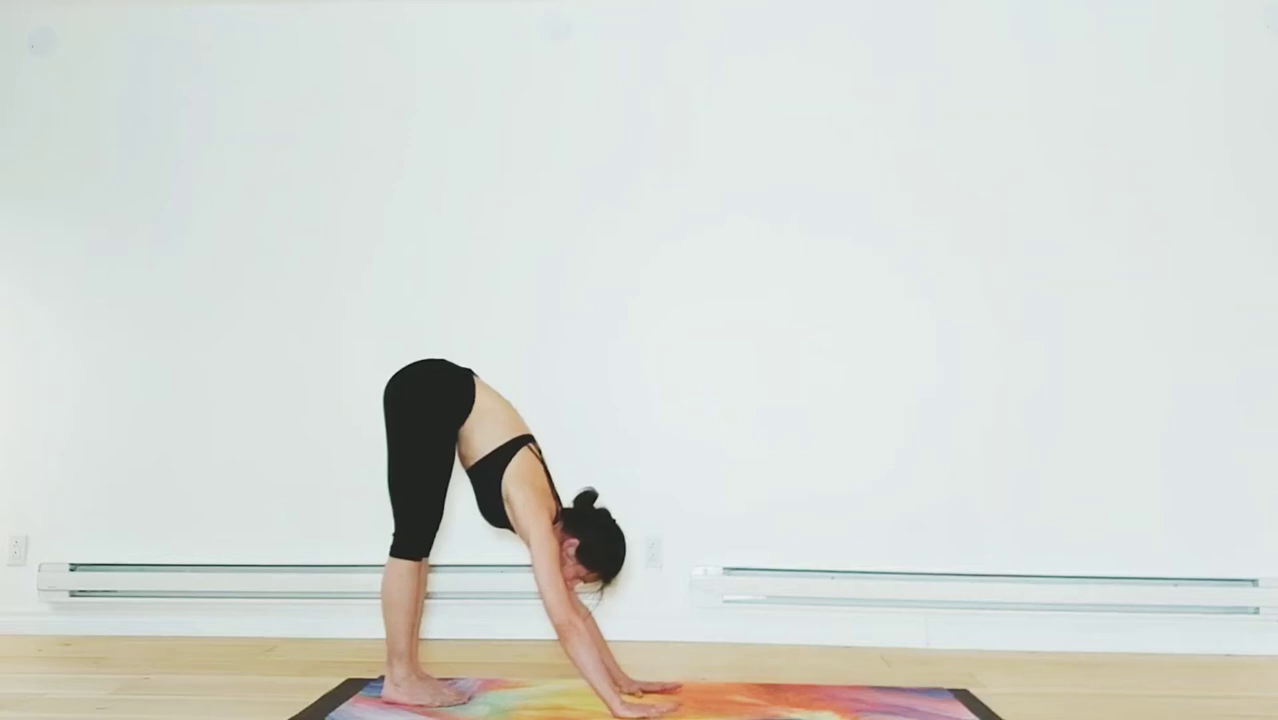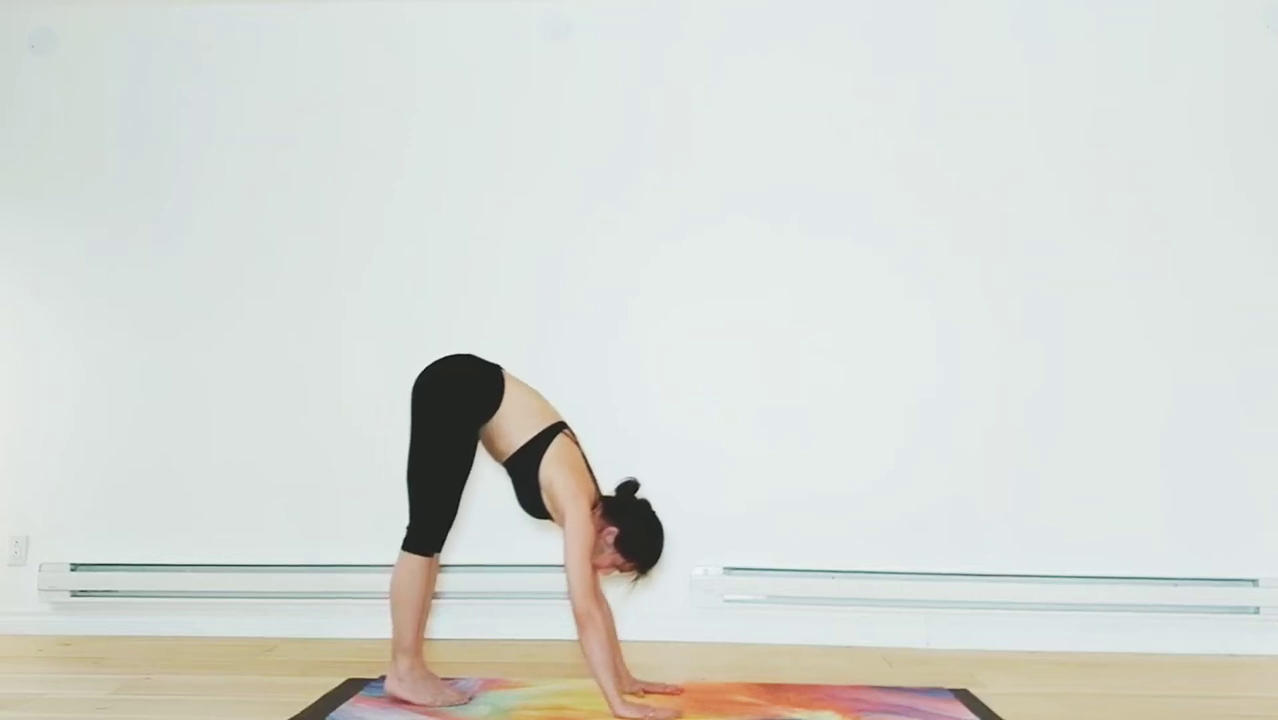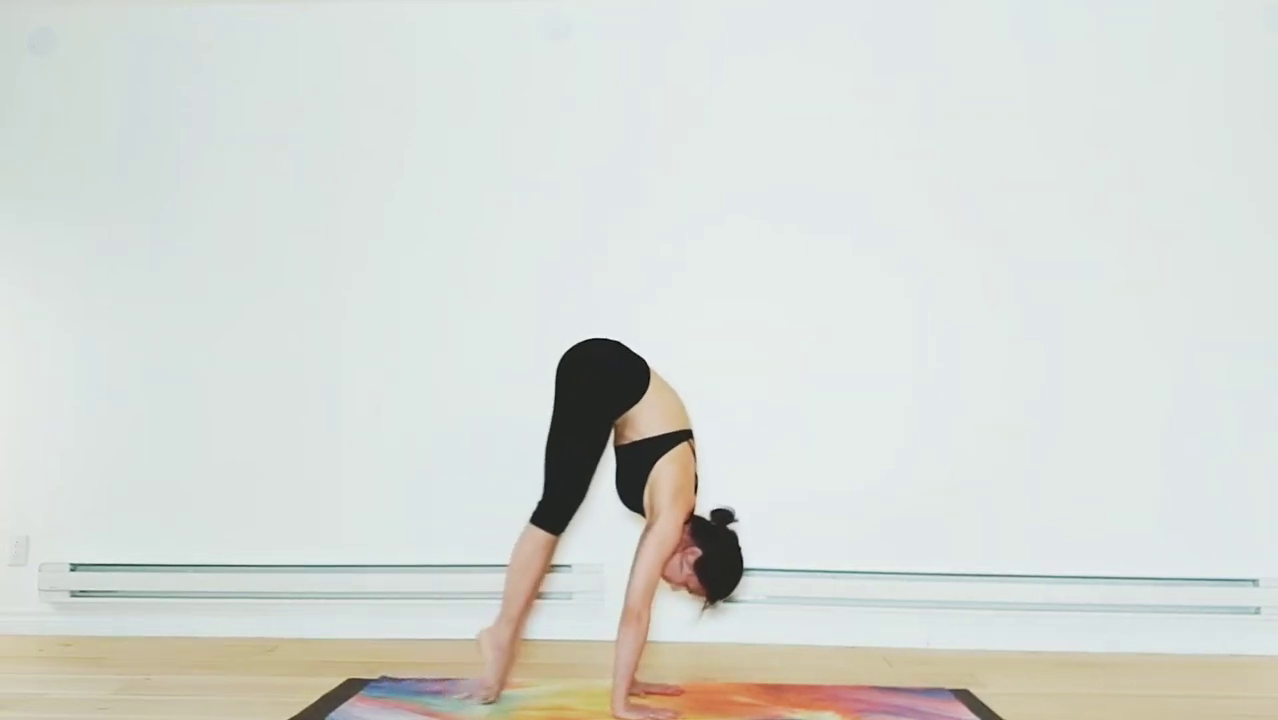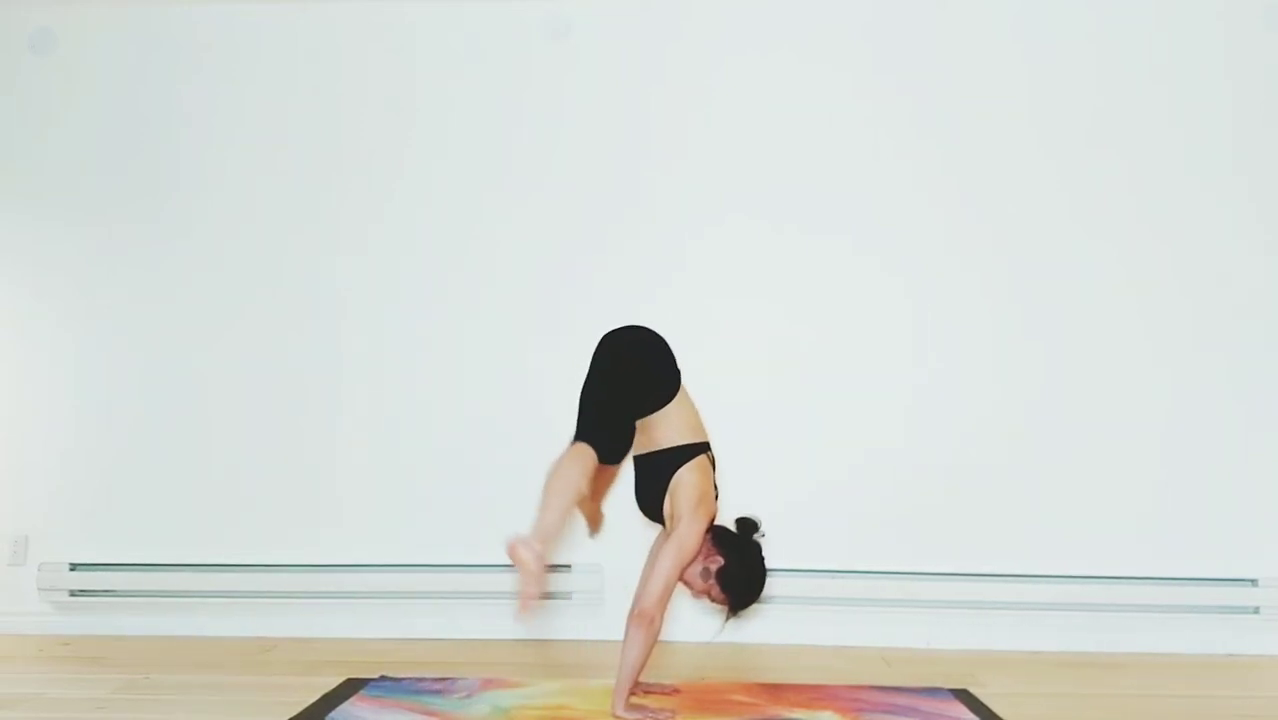
dt=1s
person 1, frame 1
left shoulder: (548, 517)
right shoulder: (538, 521)
left elbow: (574, 611)
right elbow: (566, 624)
left wrist: (621, 680)
left hip: (444, 398)
right hip: (423, 395)
left knee: (420, 539)
right knee: (413, 539)
left ankle: (408, 672)
right ankle: (399, 679)
person 1, frame 2
left shoulder: (586, 505)
right shoulder: (580, 509)
left elbow: (594, 599)
right elbow: (585, 612)
left wrist: (624, 679)
left hip: (470, 393)
right hip: (452, 391)
left knee: (431, 534)
right knee: (427, 533)
left ankle: (412, 668)
right ankle: (404, 671)
person 1, frame 3
left shoulder: (672, 509)
right shoulder: (672, 514)
left elbow: (635, 607)
right elbow: (635, 609)
left wrist: (628, 682)
left hip: (608, 378)
right hip: (597, 372)
left knee: (557, 512)
right knee: (555, 510)
right ankle: (502, 633)
person 1, frame 4
left shoulder: (688, 520)
right shoulder: (694, 525)
right elbow: (646, 612)
left wrist: (627, 682)
left hip: (640, 372)
right hip: (633, 359)
left knee: (608, 455)
right knee: (589, 451)
left ankle: (590, 499)
